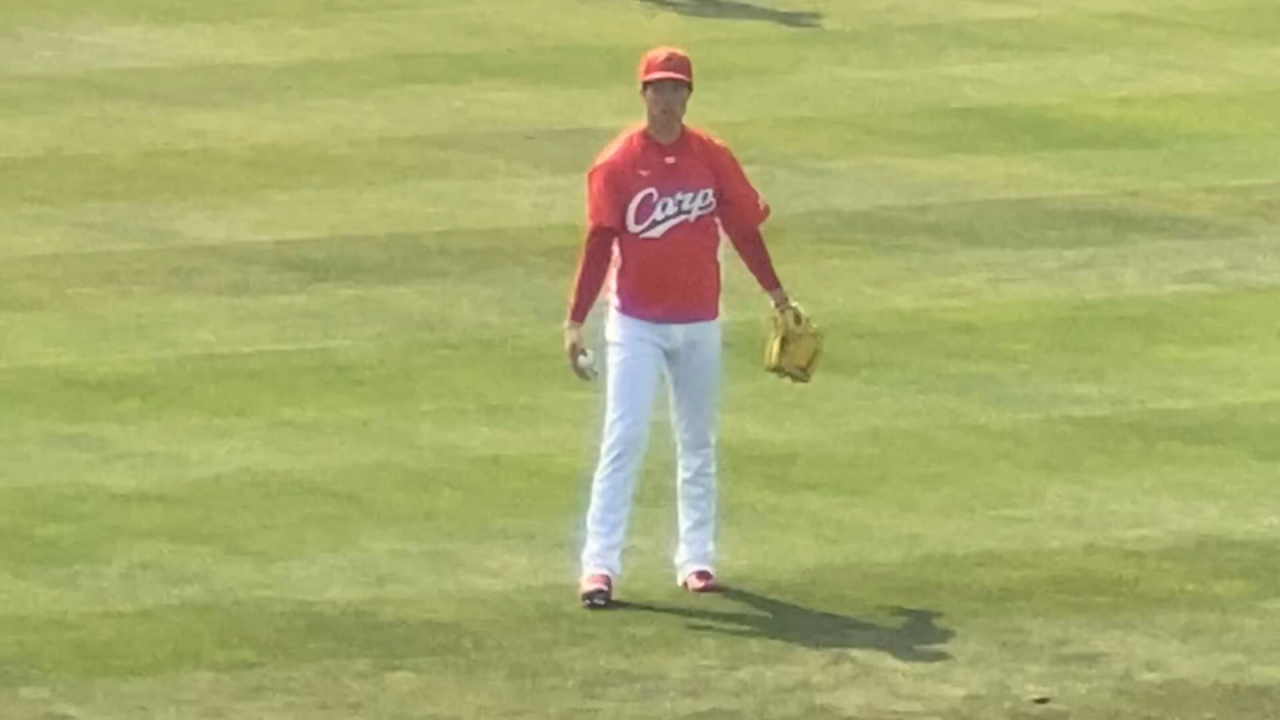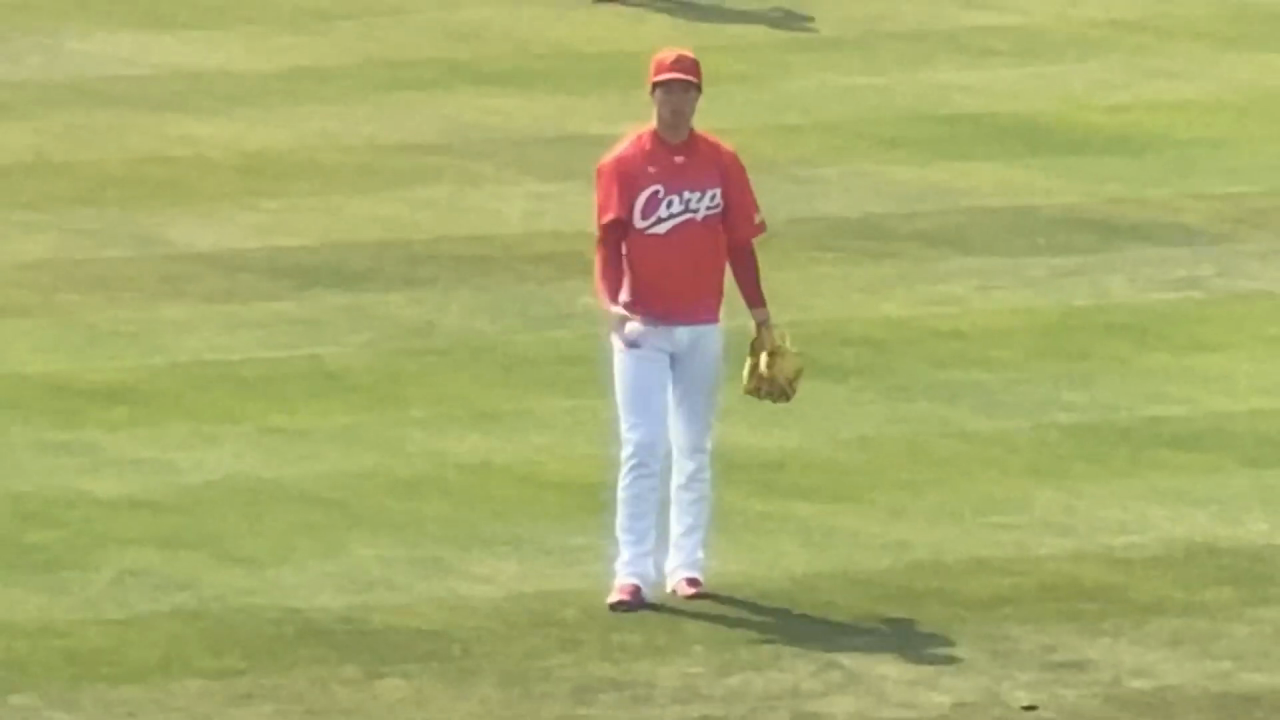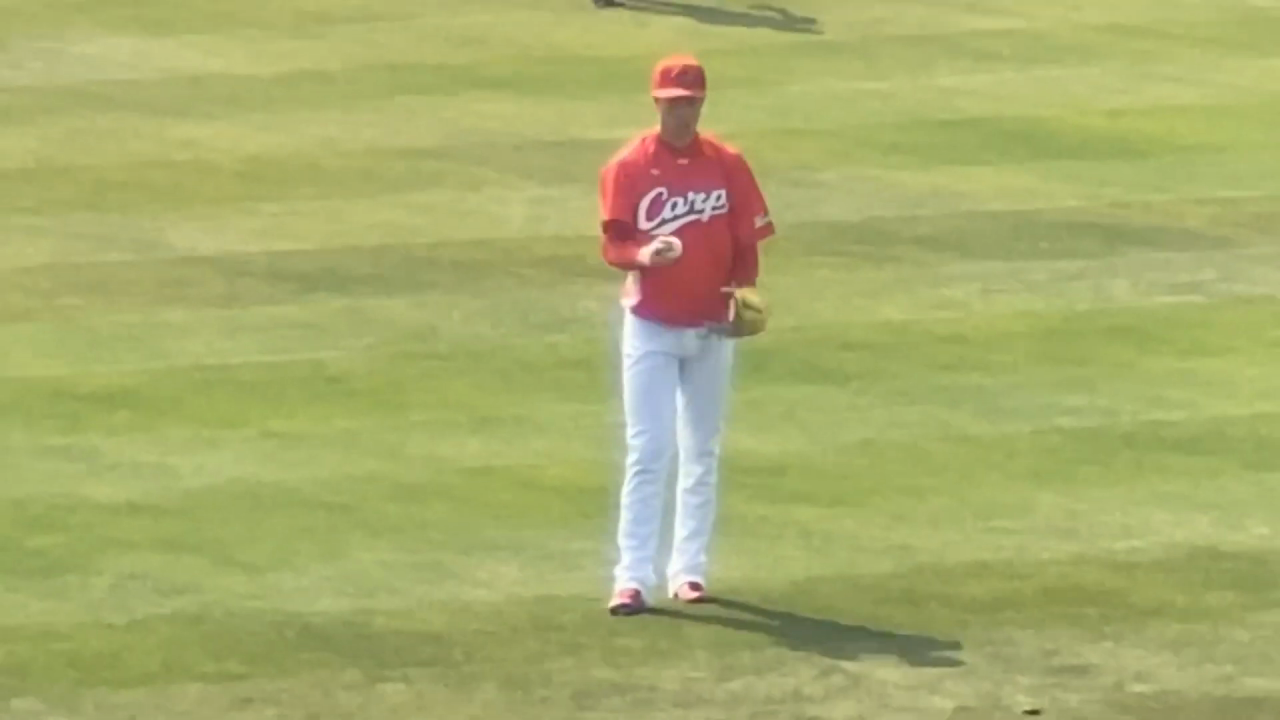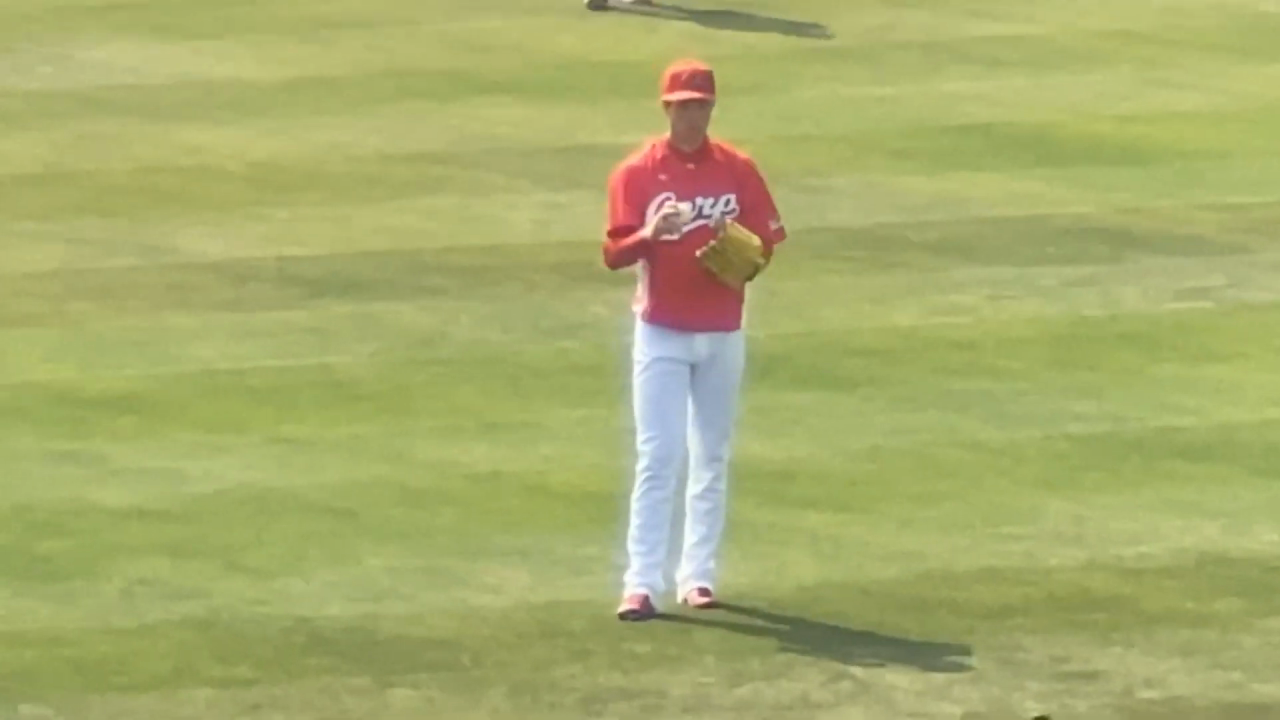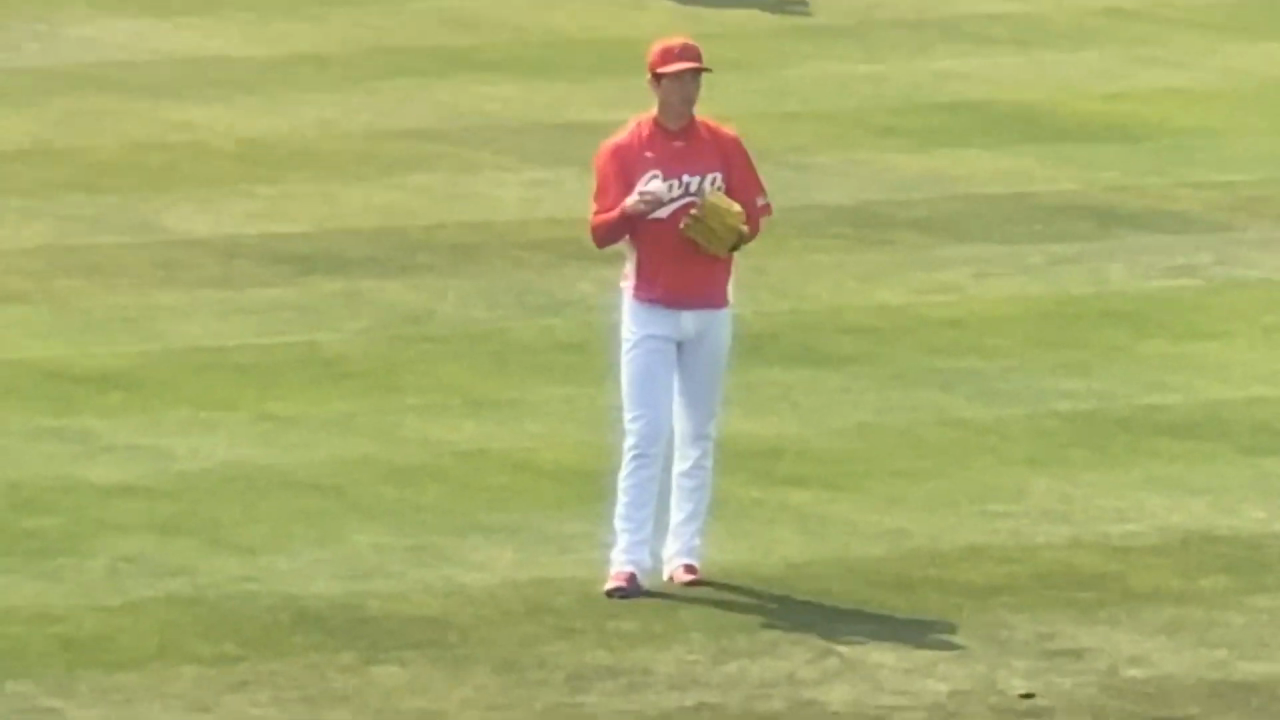
dt=0.3s
person 1, frame 1
left shoulder: (714, 157)
right shoulder: (614, 164)
left elbow: (744, 228)
right elbow: (599, 245)
left wrist: (776, 294)
right wrist: (576, 322)
left hip: (700, 322)
right hip: (635, 322)
left knee: (698, 445)
right knee: (623, 439)
left ankle: (696, 558)
right ankle: (599, 563)
person 1, frame 2
left shoulder: (721, 161)
right shoulder: (622, 163)
left elbow: (740, 242)
right elbow: (609, 243)
left wrist: (760, 315)
right wrist: (612, 304)
left hip: (702, 326)
right hip: (642, 326)
left knee: (693, 450)
right knee: (642, 447)
left ankle: (685, 565)
right ankle: (632, 571)
person 1, frame 3
left shoulder: (728, 163)
right shoulder: (627, 166)
left elbow: (748, 242)
right elbow: (611, 248)
left wrist: (746, 289)
right wrist: (644, 256)
left hip: (713, 327)
right hip: (650, 327)
left knee: (701, 453)
right knee: (648, 452)
left ankle: (689, 570)
right ankle: (633, 576)
person 1, frame 4
left shoulder: (738, 168)
right shoulder: (635, 172)
left elbow: (765, 244)
right elbow: (613, 254)
right wrist: (651, 233)
left hip: (723, 333)
right hip: (661, 333)
left knee: (712, 458)
right knee: (658, 457)
left ankle: (698, 575)
right ankle: (641, 582)
person 1, frame 5
left shoulder: (724, 144)
right shoulder: (622, 149)
left elbow: (752, 219)
right elbow: (600, 233)
right wrist: (634, 207)
left hip: (710, 310)
right hip: (648, 309)
left knee: (698, 435)
right knee: (645, 434)
left ankle: (683, 552)
right ankle: (628, 560)
